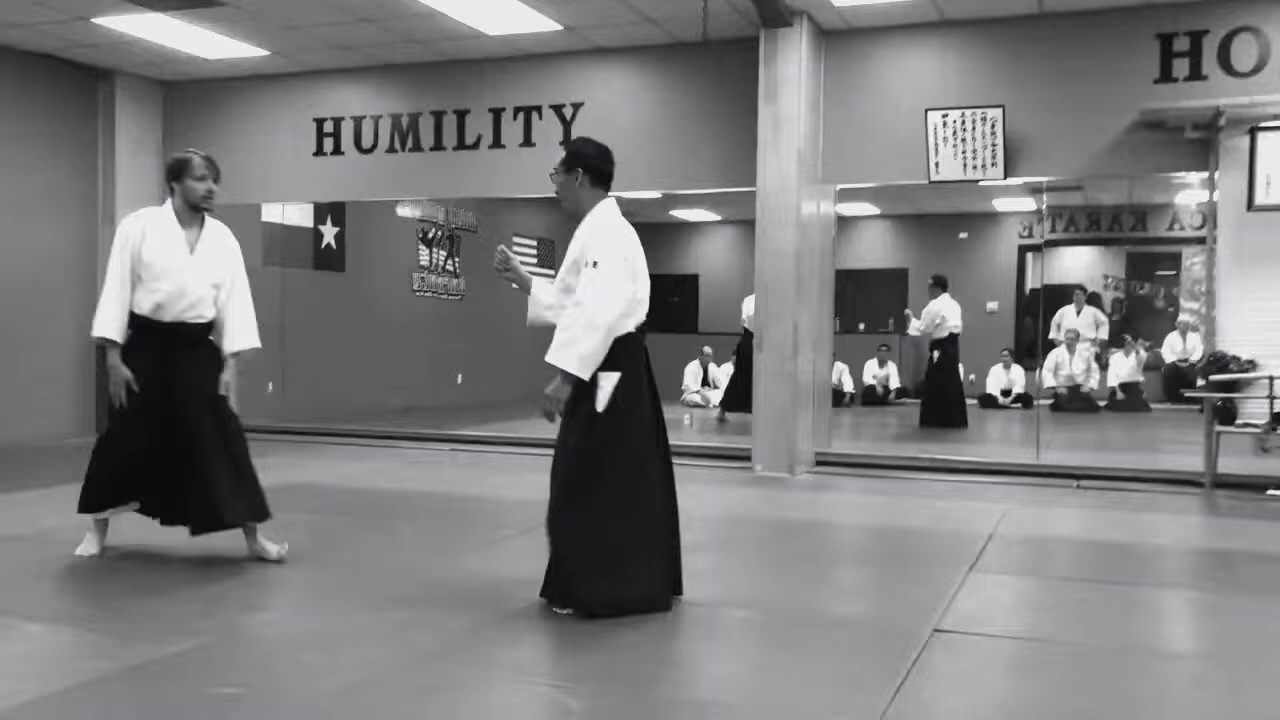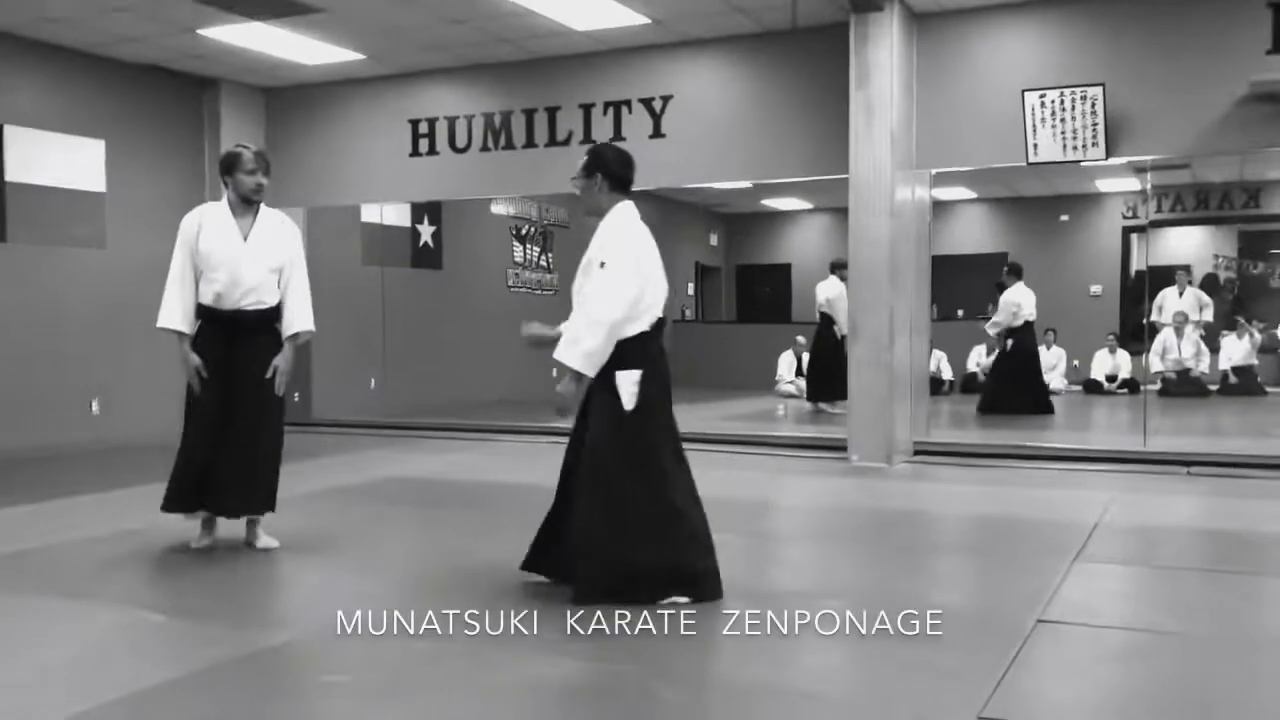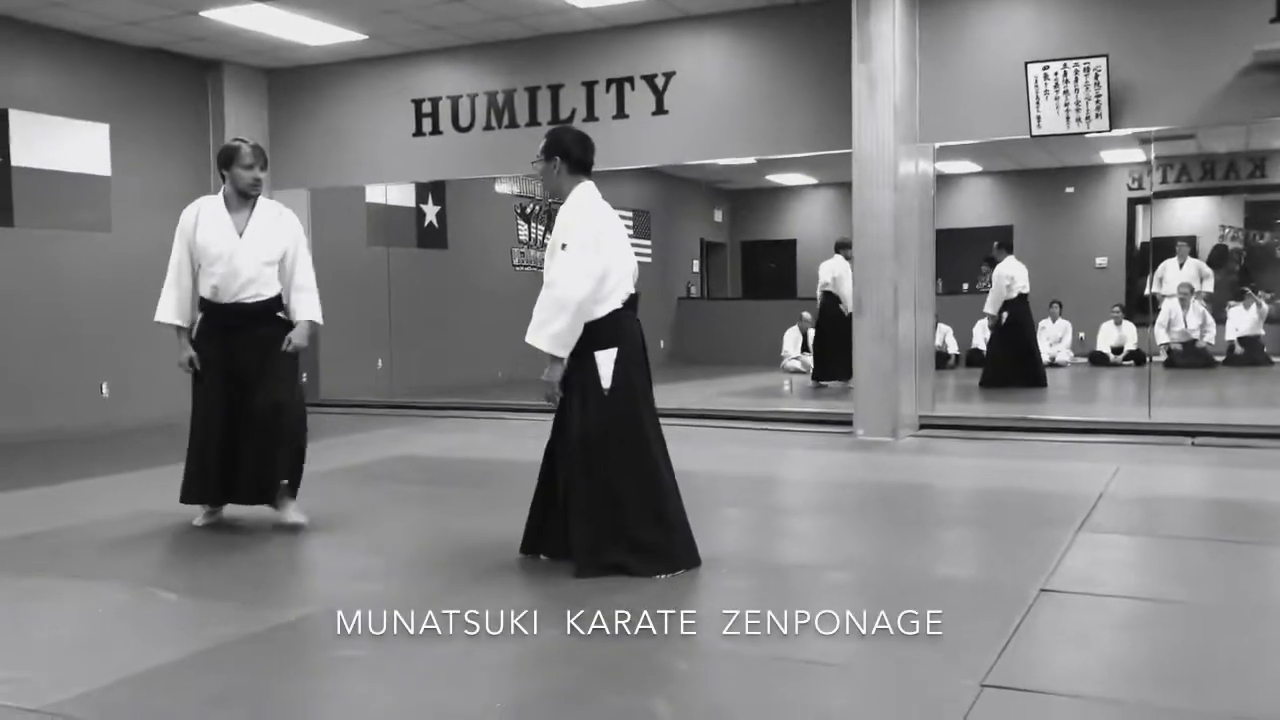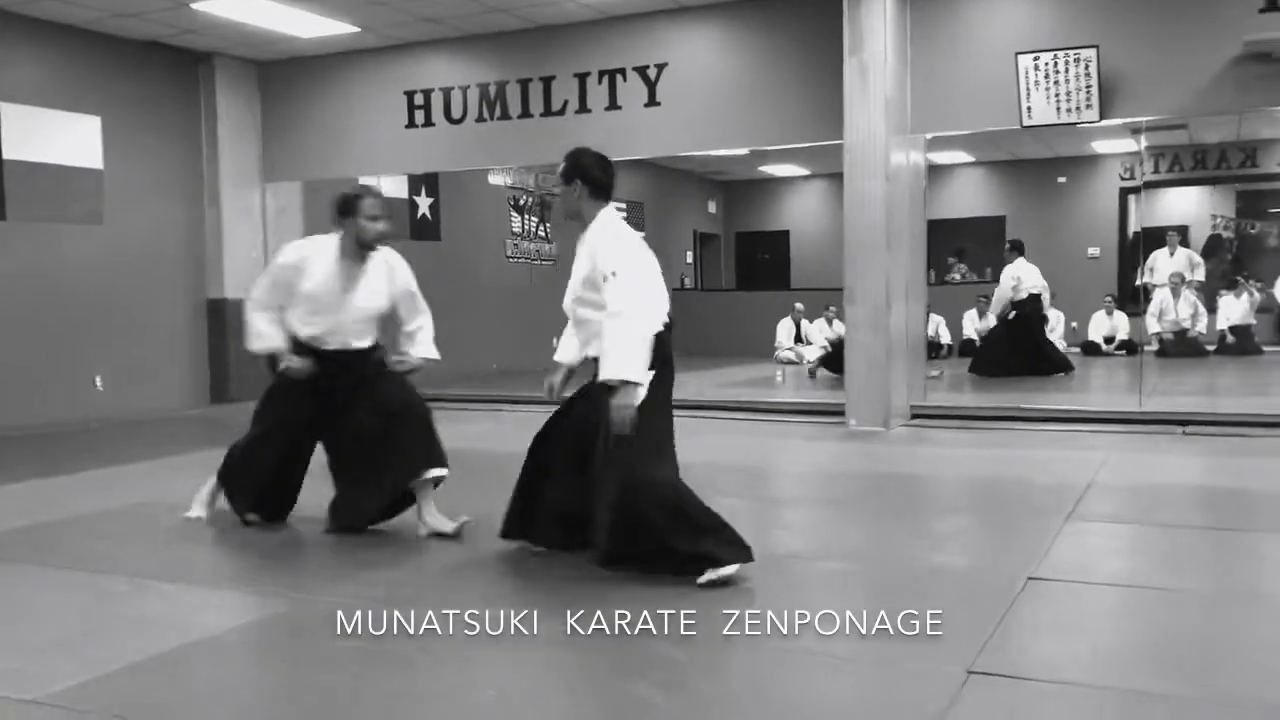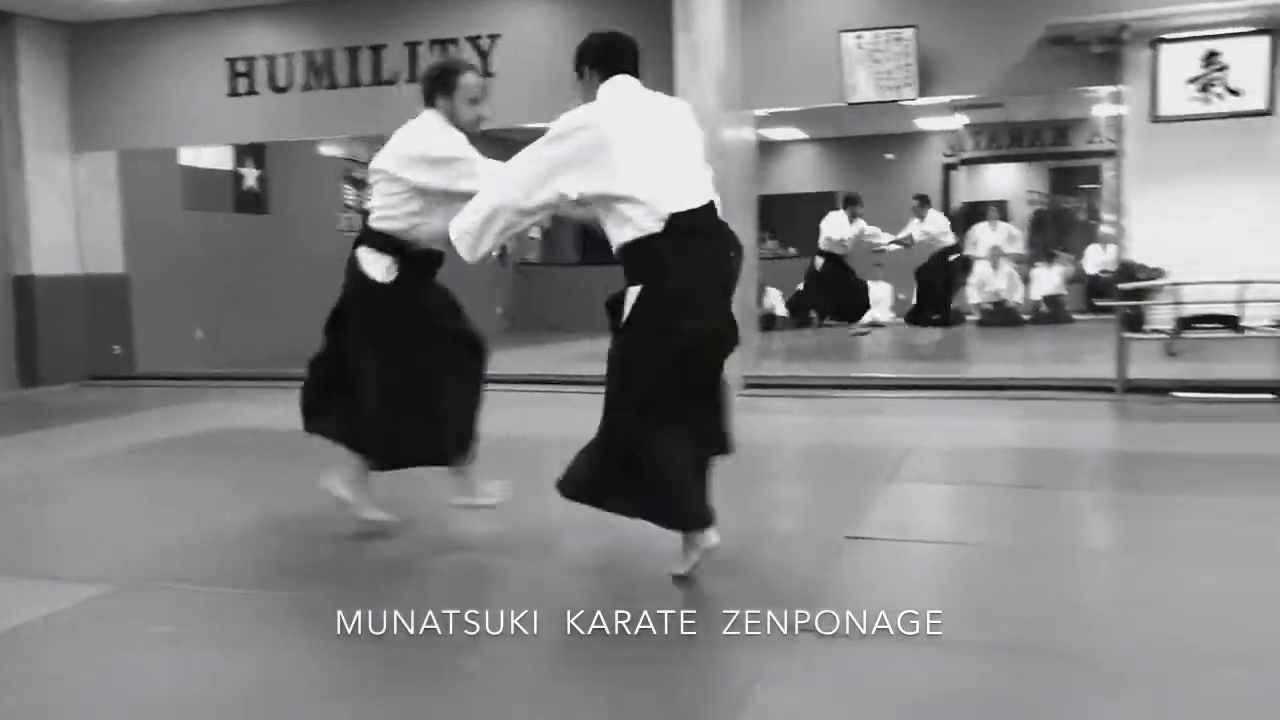
dt=0.5s
person 1, frame 1
left shoulder: (605, 231)
right shoulder: (599, 230)
left elbow: (598, 311)
right elbow: (575, 301)
left wrist: (563, 377)
right wrist: (523, 281)
left hip: (608, 371)
right hip: (612, 371)
left knee: (595, 482)
right knee: (621, 480)
left ankle: (605, 590)
right ankle: (640, 585)
person 1, frame 2
left shoulder: (618, 233)
right shoulder: (624, 230)
left elbow: (607, 311)
left wrist: (574, 372)
right wrist: (556, 333)
left hip: (630, 369)
right hip: (624, 368)
left knee: (645, 474)
right knee: (592, 469)
left ankle: (682, 579)
right ankle: (567, 563)
person 1, frame 3
left shoulder: (579, 213)
right shoulder: (591, 209)
left elbow: (570, 292)
left wrist: (554, 357)
right wrist: (566, 355)
left hip: (606, 344)
right hip: (602, 342)
left knee: (623, 451)
right knee: (579, 447)
left ankle: (664, 550)
right ankle: (571, 540)
person 1, frame 4
left shoulder: (613, 240)
right shoulder: (596, 239)
left elbow: (631, 316)
left wrist: (626, 386)
right wrist: (565, 365)
left hip: (634, 369)
right hip: (618, 367)
left knee: (635, 466)
right knee: (563, 442)
left ankle: (717, 550)
right ankle: (559, 528)
person 1, frame 5
left shoulder: (586, 124)
right shoulder: (674, 111)
left elbow: (517, 186)
left wrist: (463, 238)
left hip: (667, 267)
right hip: (712, 246)
left knee: (644, 398)
left ankle: (692, 522)
person 2, frame 1
left shoulder: (224, 240)
right shoulder: (139, 226)
left elbow: (235, 301)
right elbow: (117, 290)
left wrist: (231, 364)
right wrist: (114, 357)
left hip: (196, 348)
right hip: (144, 345)
left knee: (223, 438)
right knee: (124, 439)
left ankle: (254, 535)
right ankle: (98, 527)
person 2, frame 2
left shoulder: (283, 227)
right shoulder: (198, 221)
left elbow: (294, 287)
right elbow: (182, 284)
left wrist: (288, 349)
right wrist: (186, 347)
left hip: (262, 337)
right hip: (213, 335)
left knee: (261, 430)
right knee: (206, 429)
left ankle: (254, 523)
right ankle: (207, 520)
person 2, frame 3
left shoulder: (281, 219)
right shoulder: (196, 215)
left elbow: (301, 276)
right elbow: (180, 280)
left wrist: (304, 326)
right wrist: (184, 340)
left hip: (267, 326)
right hip: (216, 328)
left knee: (282, 408)
right knee: (213, 417)
left ankle: (283, 497)
right ankle: (214, 502)
person 2, frame 4
left shoulder: (392, 266)
right shoulder: (302, 256)
left elbow: (417, 317)
right elbow: (262, 307)
left wrist: (418, 354)
right wrist: (284, 355)
left hip: (361, 364)
right hip: (306, 364)
left knee: (404, 414)
right knee: (271, 439)
left ankle: (427, 513)
right ankle: (213, 492)
person 2, frame 5
left shoulder: (428, 138)
right shoulder: (432, 143)
left elbow: (475, 185)
right elbow: (489, 183)
left hip: (392, 271)
right hip: (390, 274)
left knee: (399, 380)
right knee: (449, 360)
left ankle: (355, 480)
right ankle: (462, 479)
